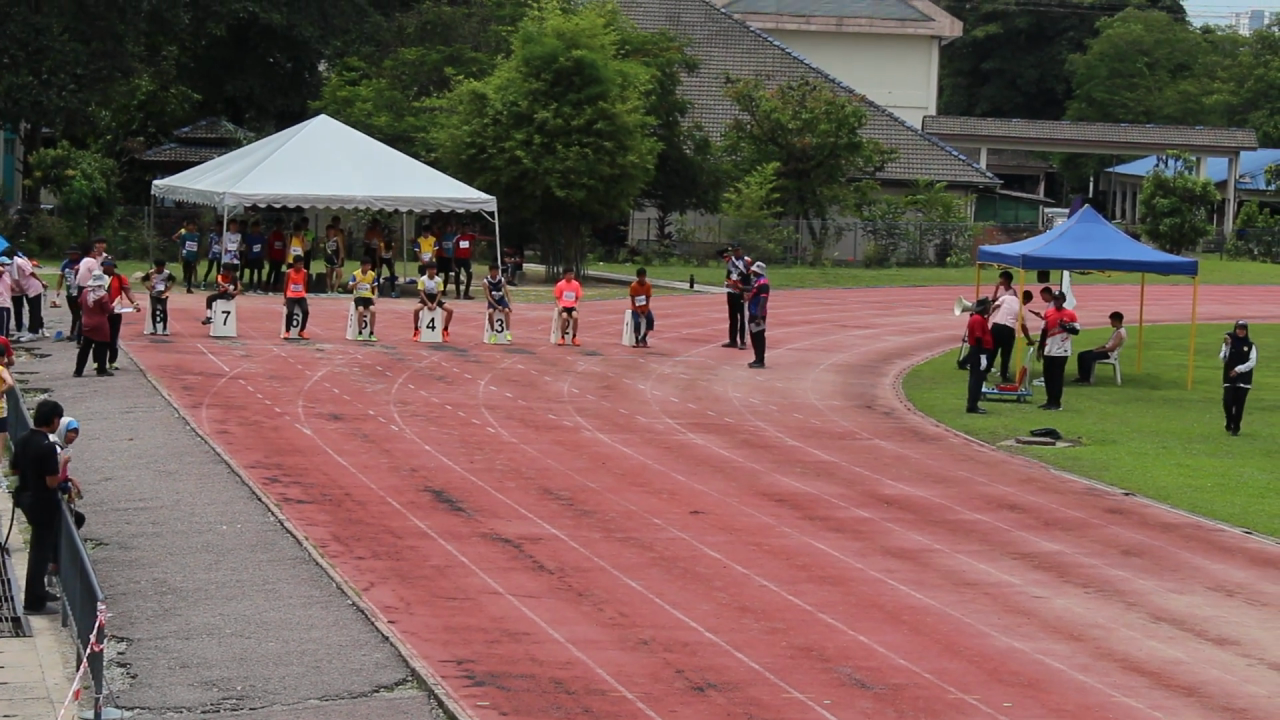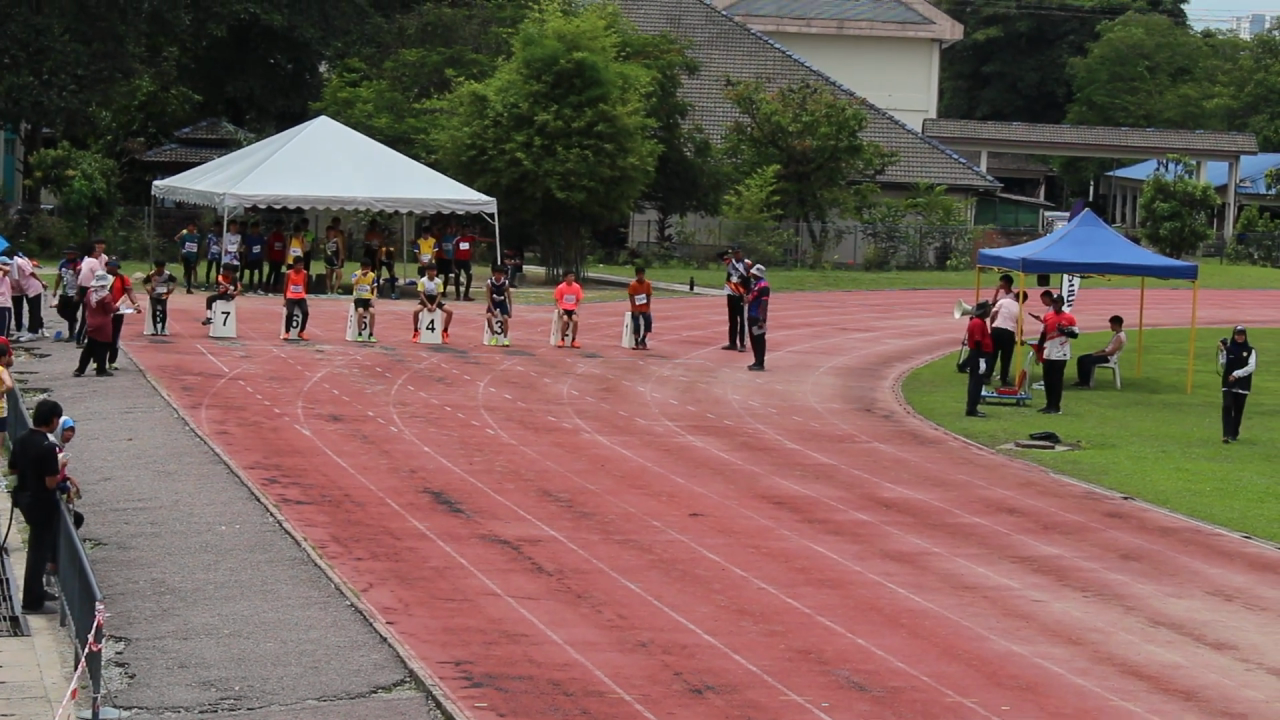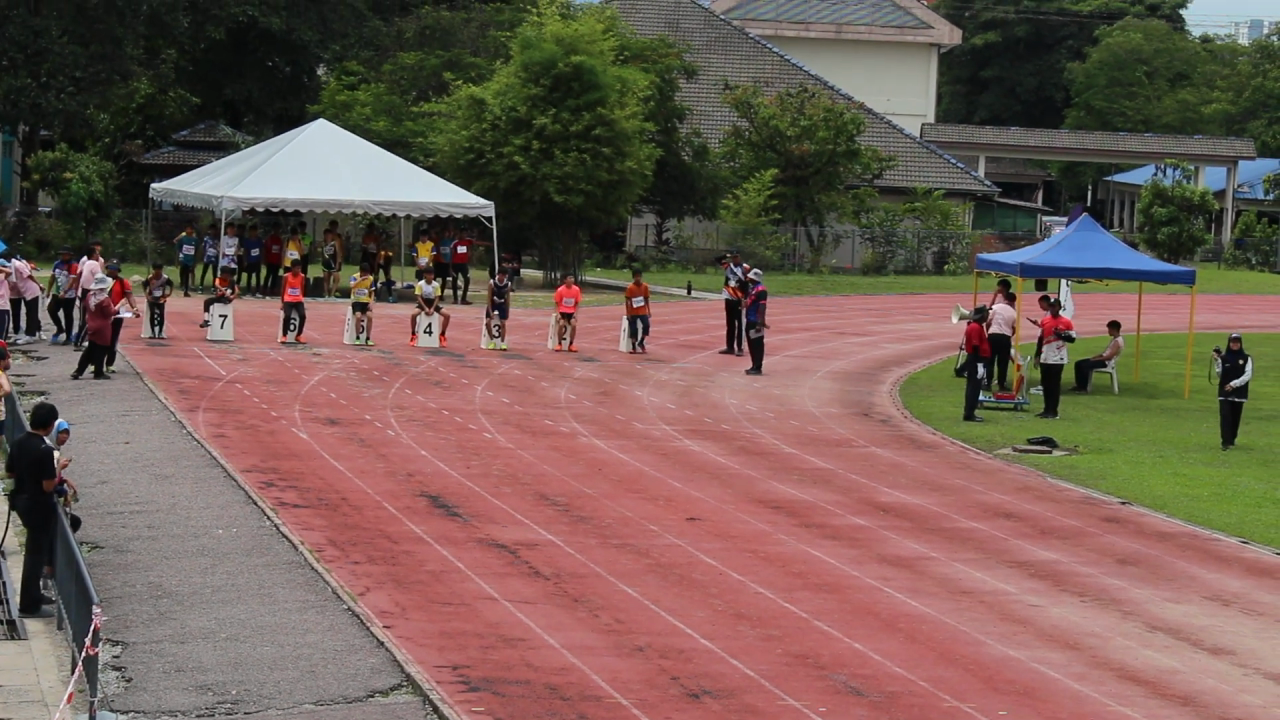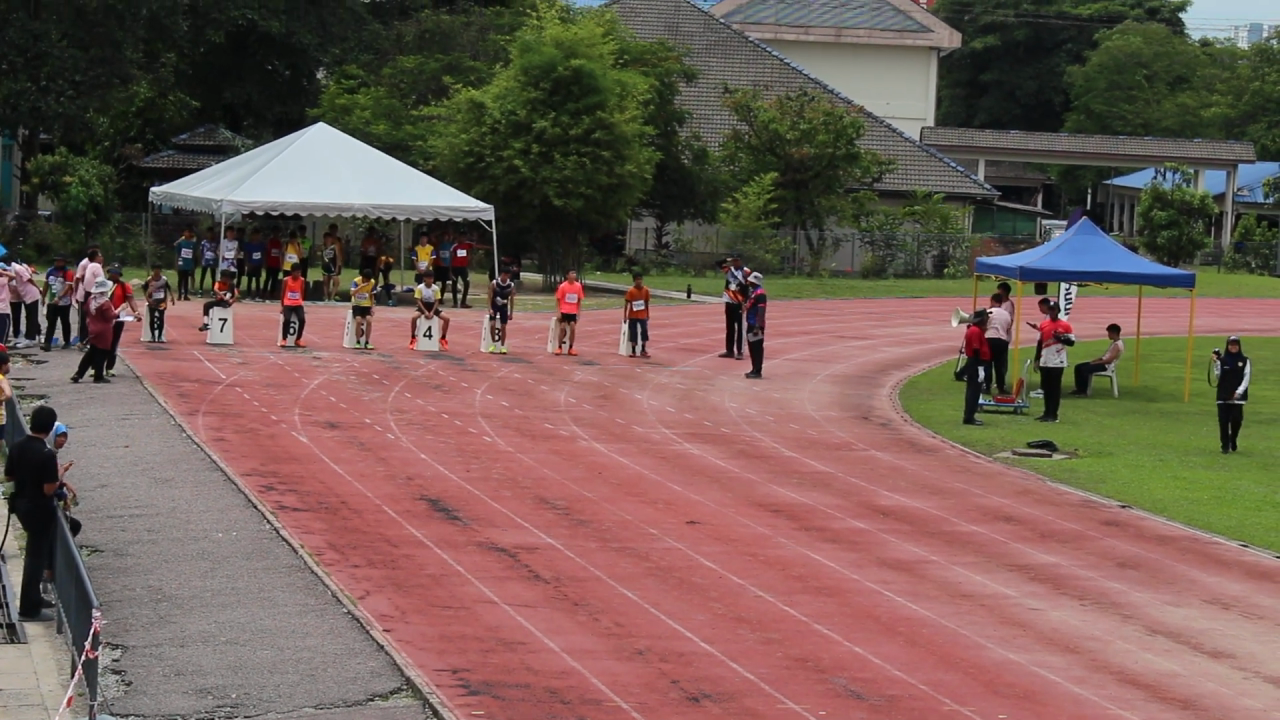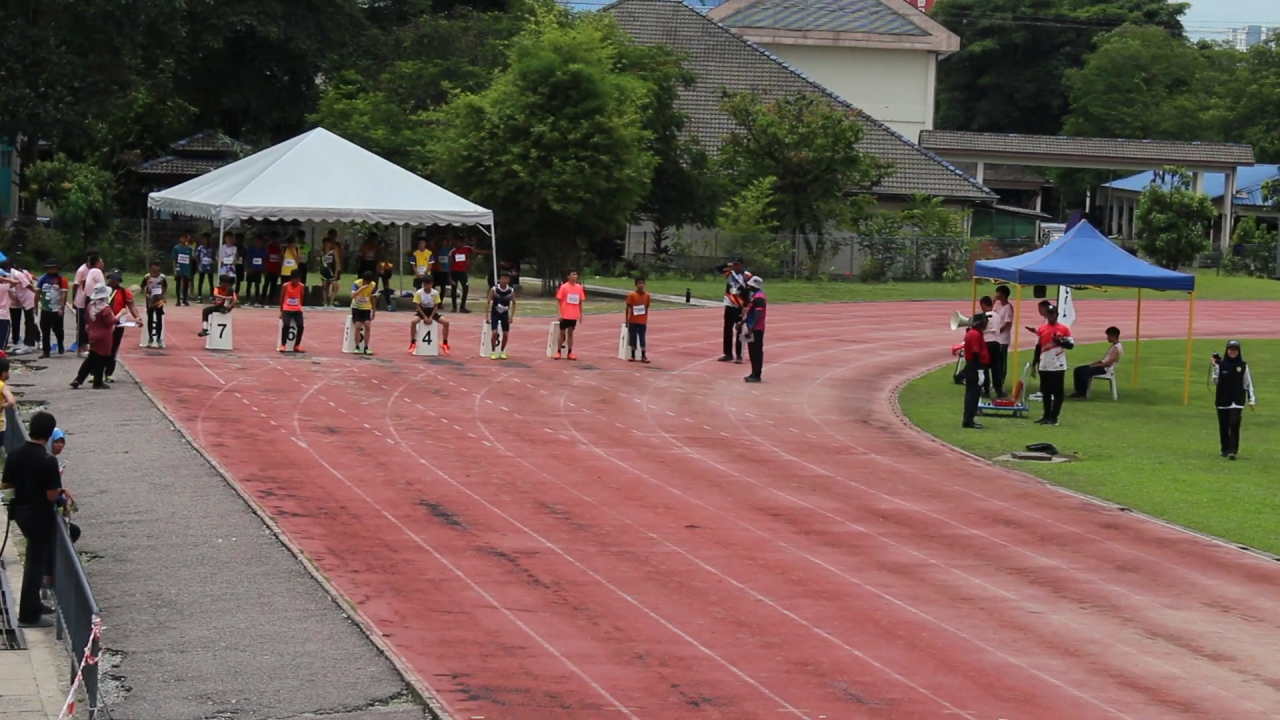
dt=0.2s
person 1, frame 1
left shoulder: (23, 440)
right shoulder: (48, 446)
left elbow: (15, 469)
right elbow: (52, 482)
right wrist: (59, 464)
left hip: (27, 498)
right hip: (43, 503)
left knee: (40, 547)
right knee: (41, 550)
left ankle: (38, 591)
right ankle: (34, 602)
person 1, frame 2
left shoulder: (21, 440)
right shoulder: (47, 447)
left elbow: (12, 469)
right elbow: (51, 483)
right wrist: (59, 467)
left hip: (25, 498)
right hip: (41, 503)
left knee: (39, 547)
right knee: (39, 550)
left ankle: (36, 591)
right ankle: (32, 602)
person 1, frame 3
left shoulder: (18, 443)
right shoulder: (45, 450)
left elbow: (10, 472)
right elbow: (48, 486)
right wrist: (57, 471)
left hip: (22, 501)
right hip: (39, 506)
left knee: (35, 550)
right knee: (37, 553)
left ankle: (33, 594)
right ankle: (29, 605)
person 1, frame 4
left shoulder: (17, 447)
right shoulder: (47, 454)
left elbow: (9, 476)
right elbow: (49, 490)
right wrist: (58, 476)
left hip: (22, 505)
right hip: (39, 510)
left knee: (35, 553)
right knee: (37, 557)
left ankle: (33, 598)
right ankle: (29, 609)
person 1, frame 5
right shoulder: (48, 461)
right elbow: (52, 496)
right wrist: (59, 487)
left hip: (22, 511)
right hip: (40, 516)
left knee: (35, 559)
right knee: (37, 562)
left ankle: (33, 604)
right ankle: (28, 615)
